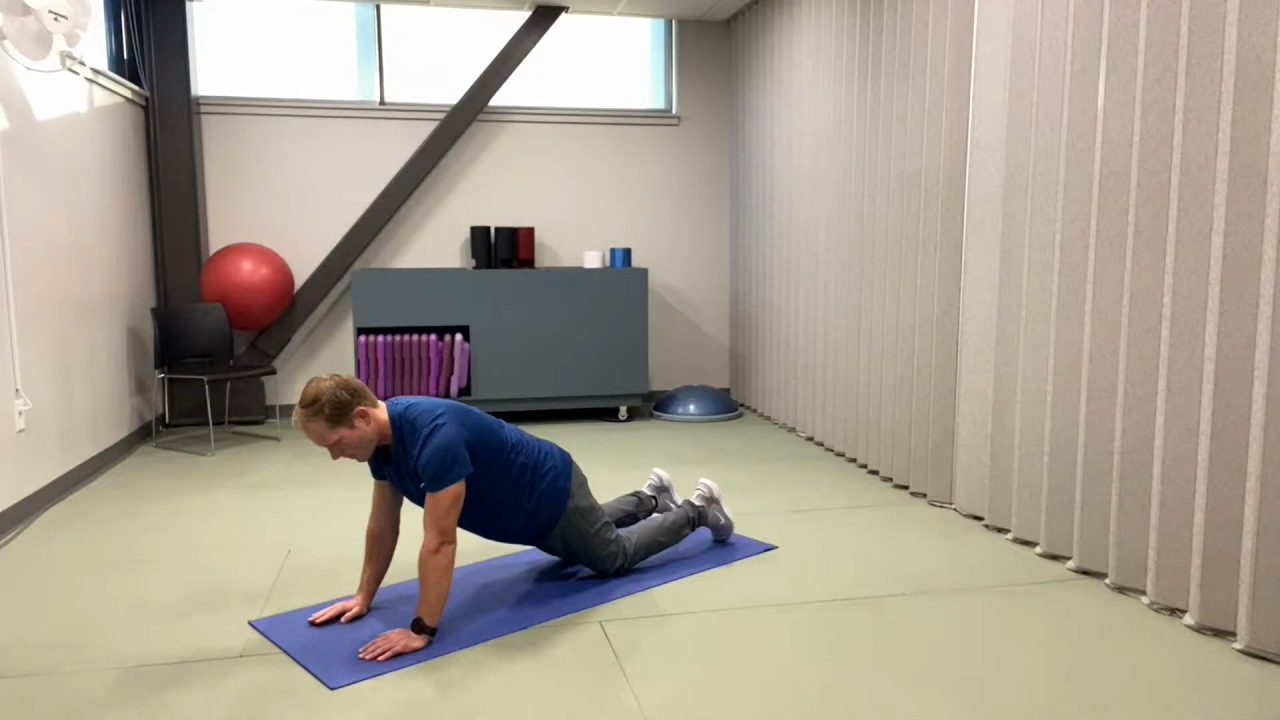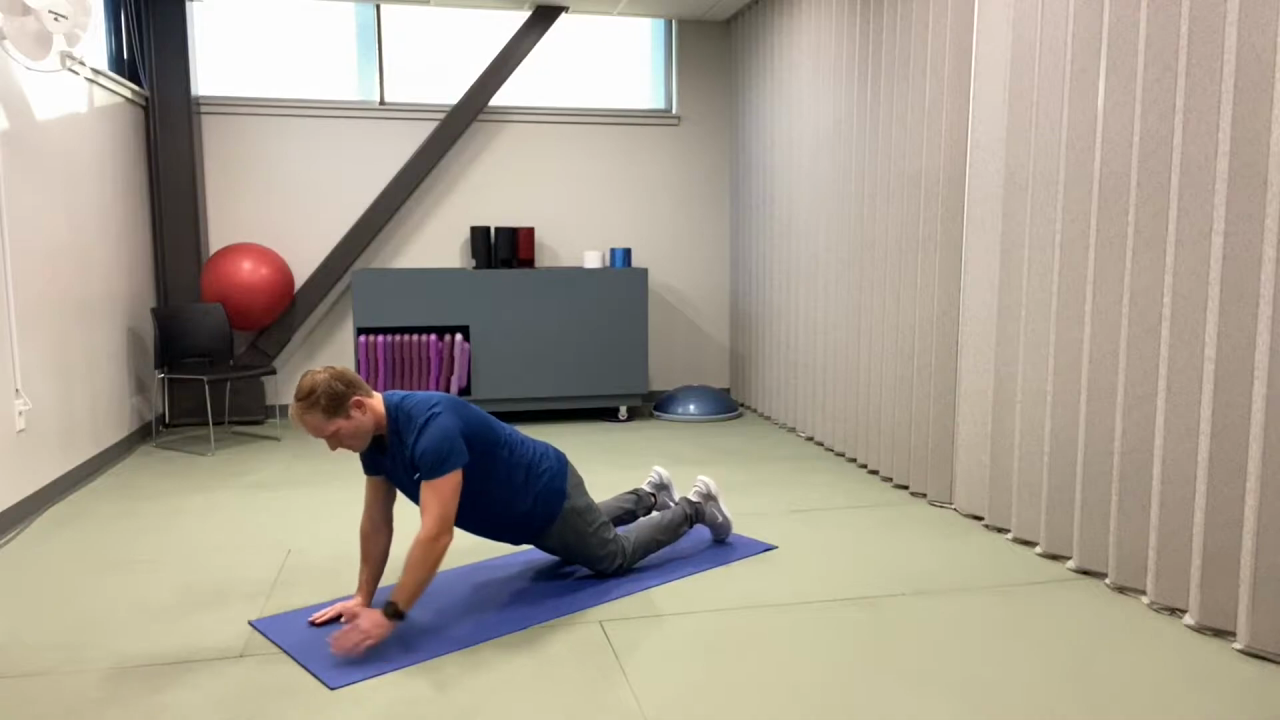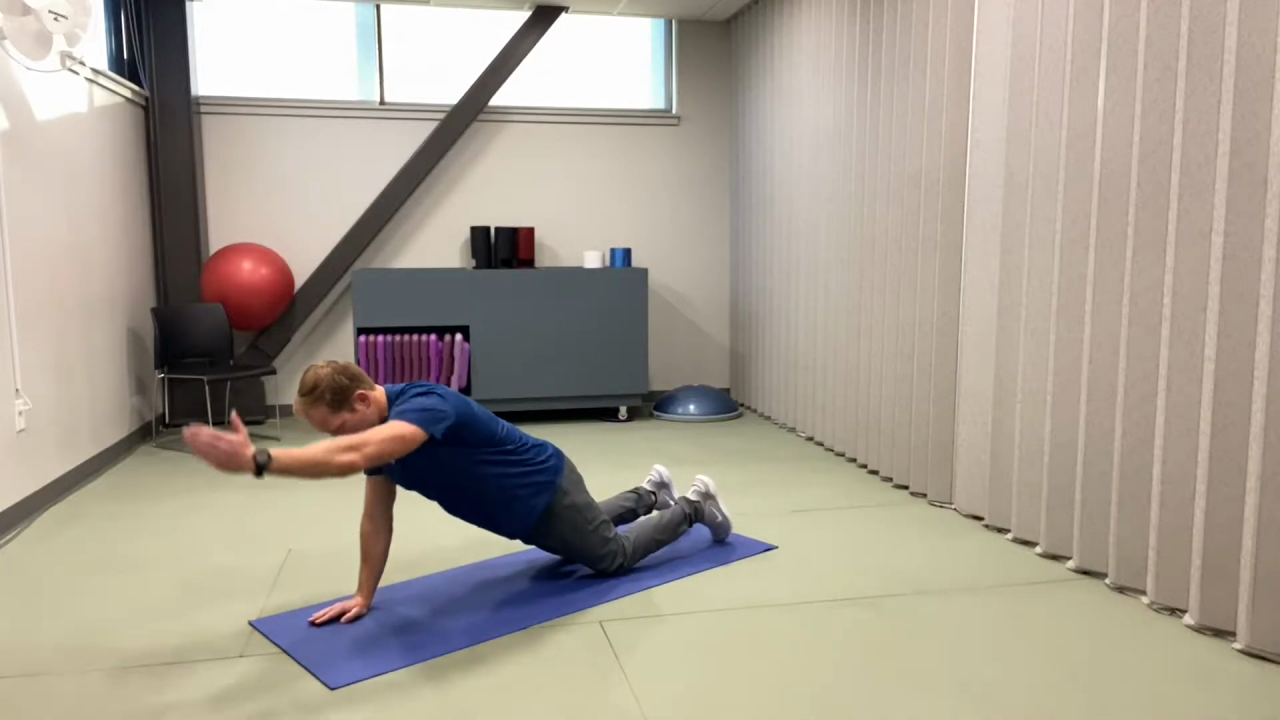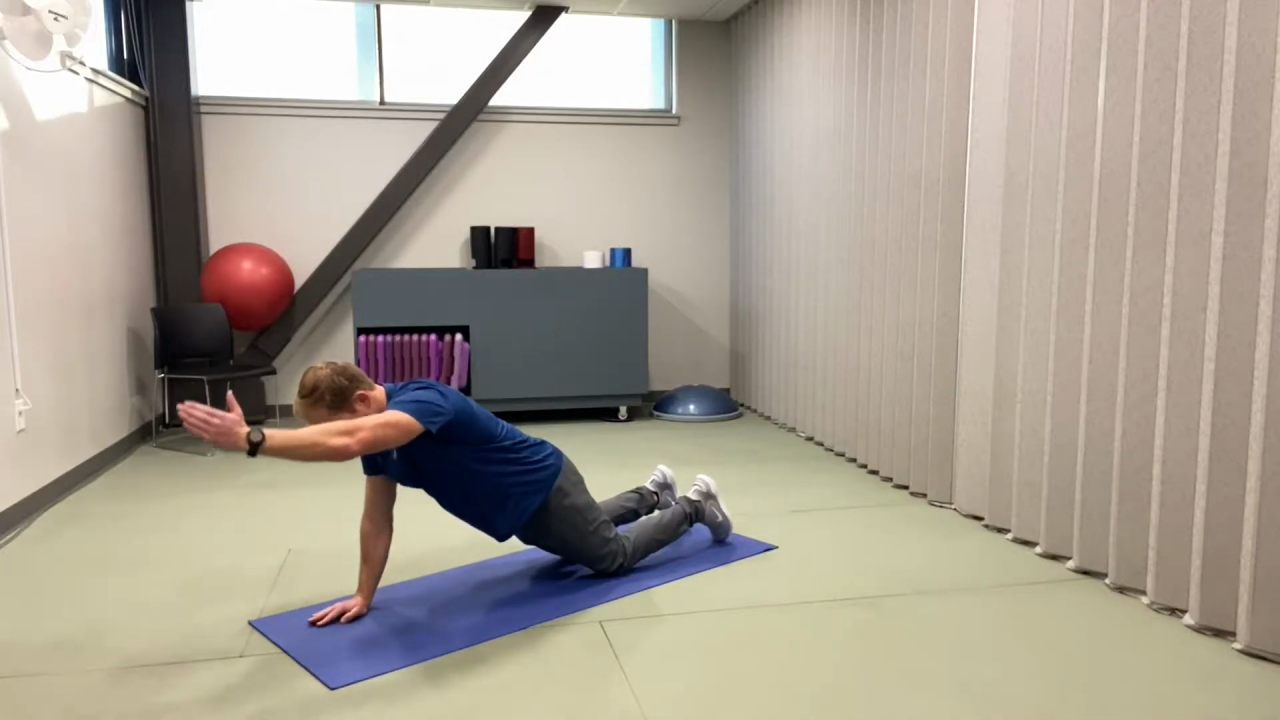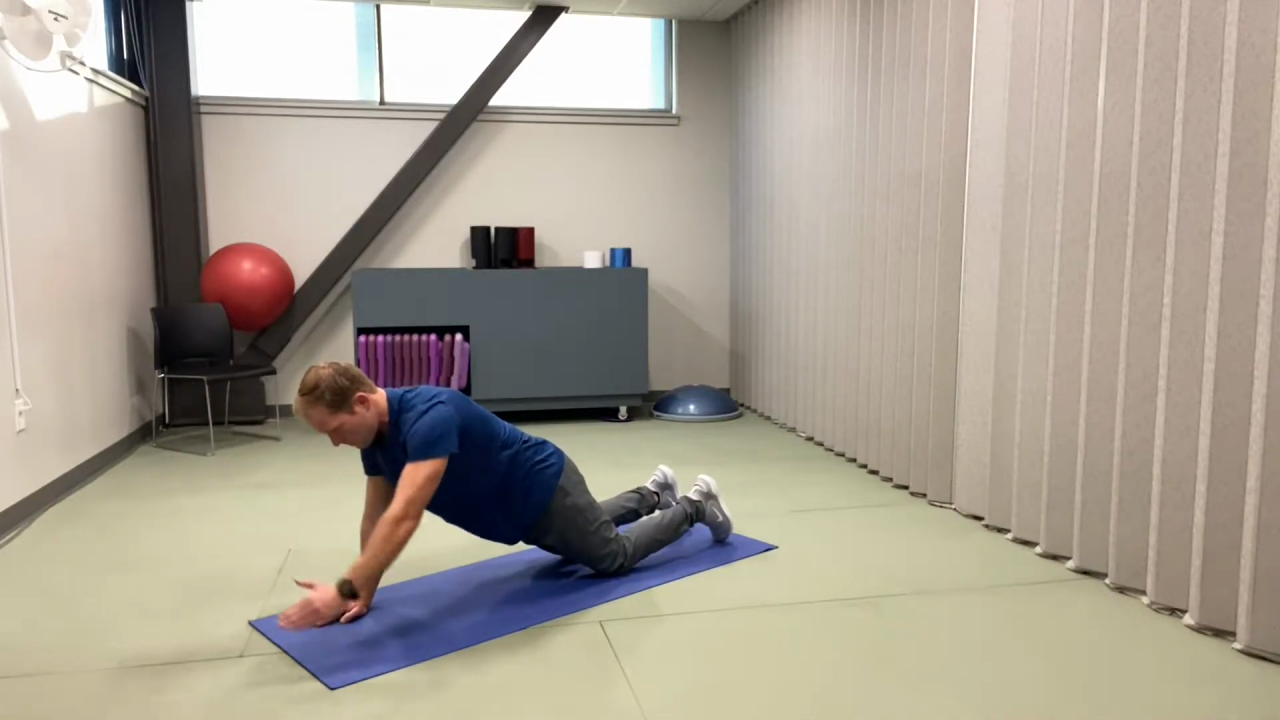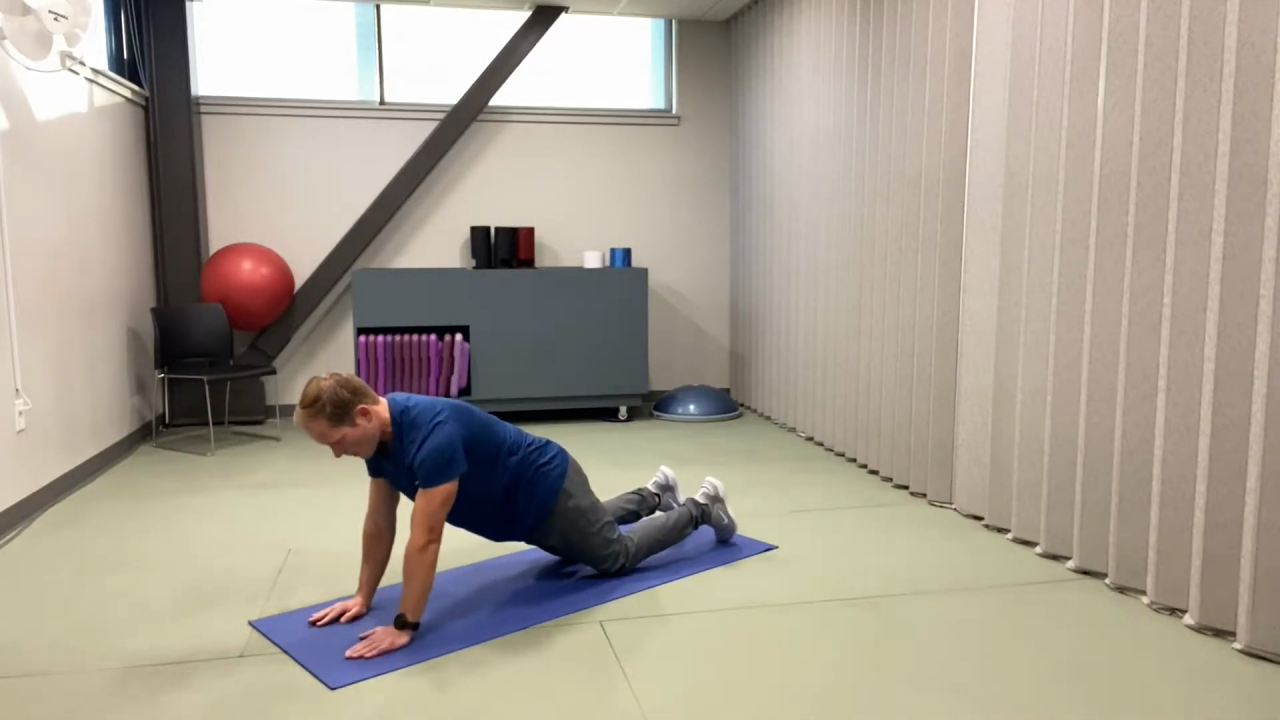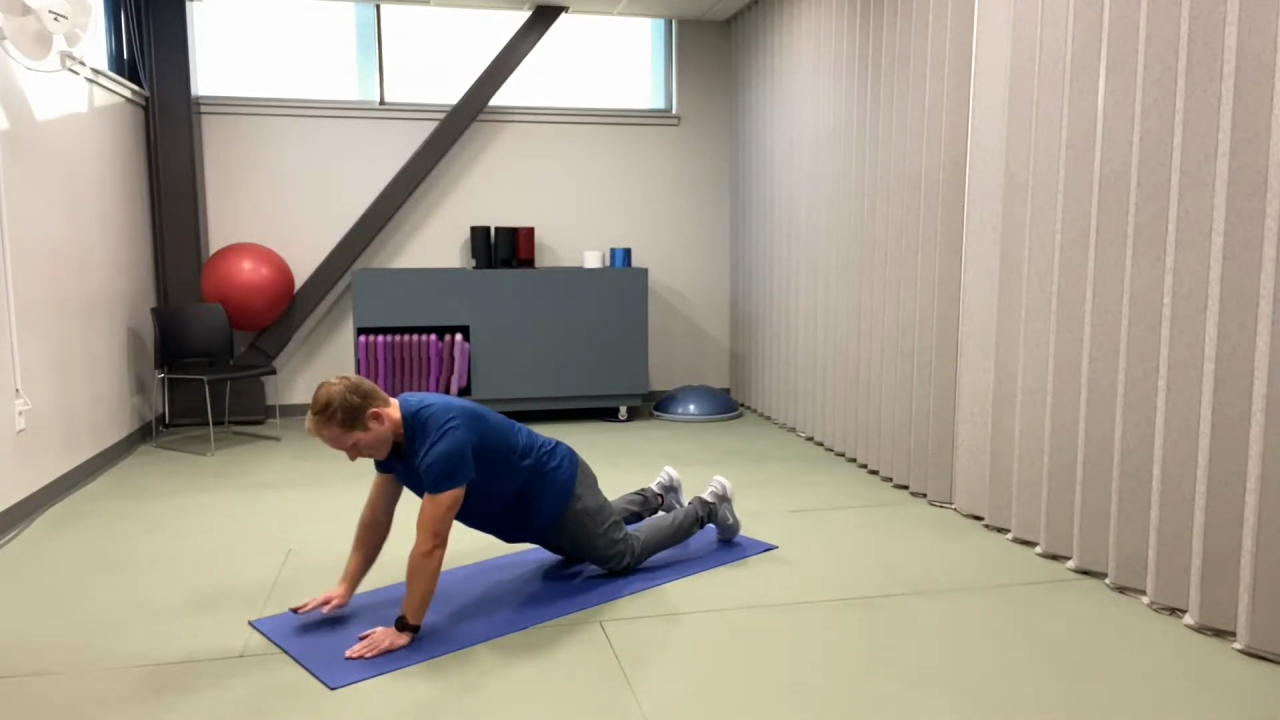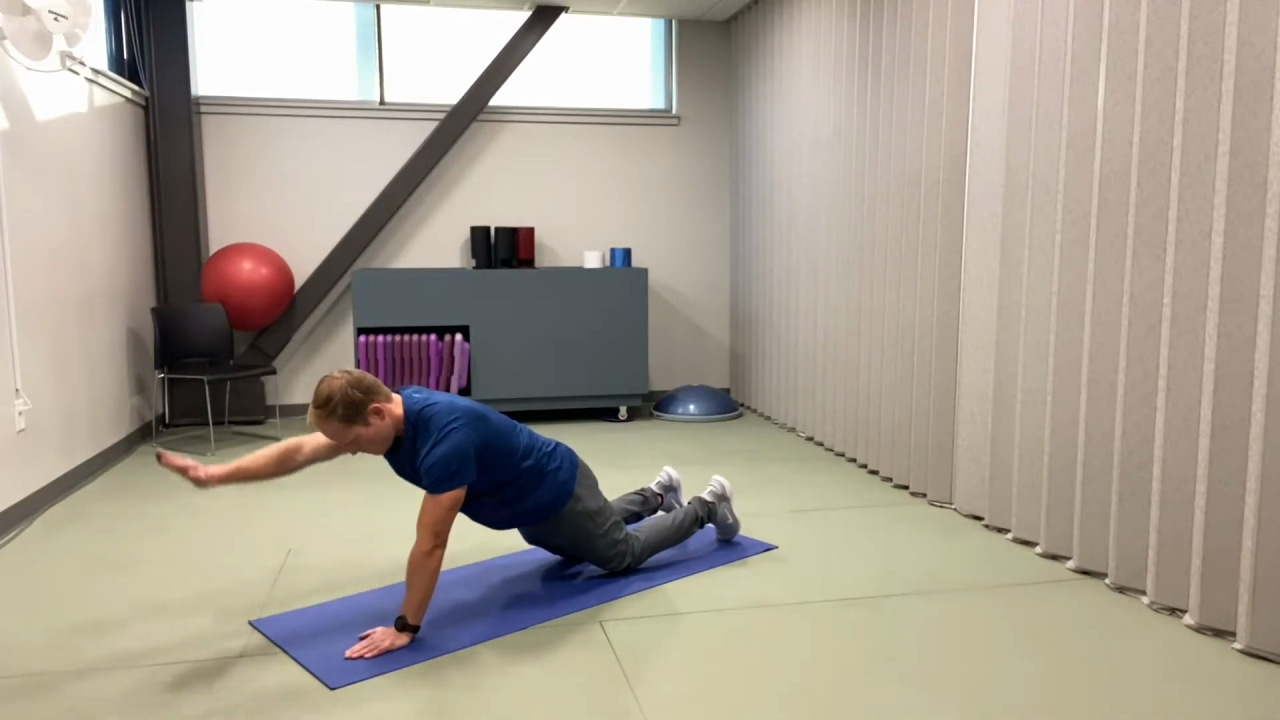
dt=0.4s
person 1, frame 1
left shoulder: (433, 436)
right shoulder: (381, 433)
left elbow: (439, 543)
right elbow: (383, 524)
left wrist: (422, 630)
right wrist: (364, 596)
left hip: (551, 491)
right hip: (522, 506)
left knee: (615, 558)
right knee: (573, 553)
left ankle: (699, 509)
right ankle: (650, 498)
person 1, frame 2
left shoulder: (429, 427)
right shoulder: (375, 431)
left elbow: (435, 536)
right elbow: (375, 519)
left wrist: (389, 614)
right wrist: (367, 599)
left hip: (546, 494)
right hip: (515, 506)
left knee: (613, 558)
right knee: (583, 540)
left ankle: (696, 505)
right ankle: (648, 495)
person 1, frame 3
left shoulder: (423, 405)
right shoulder: (379, 428)
left elbow: (351, 456)
right elbow: (376, 520)
left wrist: (256, 459)
right wrist: (364, 596)
left hip: (546, 489)
right hip: (519, 506)
left knee: (613, 556)
right knee: (576, 547)
left ankle: (693, 505)
right ankle: (649, 494)
person 1, frame 4
left shoulder: (422, 401)
right shoulder: (379, 428)
left elbow: (347, 443)
right elbow: (377, 521)
left wrist: (250, 437)
right wrist: (364, 595)
left hip: (544, 488)
right hip: (516, 505)
left knee: (612, 556)
right knee: (575, 546)
left ankle: (693, 506)
right ankle: (651, 494)
person 1, frame 5
left shoulder: (429, 416)
right shoulder: (373, 429)
left elbow: (403, 517)
right elbow: (376, 516)
left wrist: (344, 590)
right wrist: (356, 591)
left hip: (544, 487)
right hip: (519, 507)
left knee: (616, 557)
right knee: (575, 549)
left ankle: (695, 506)
right ankle: (656, 493)
person 1, frame 6
left shoulder: (432, 433)
right shoulder: (379, 432)
left elbow: (424, 540)
right elbow: (378, 523)
left wrist: (404, 626)
right wrist: (363, 595)
left hip: (548, 488)
right hip: (520, 503)
left knee: (616, 556)
right knee: (574, 550)
left ankle: (702, 507)
right ankle: (655, 494)
person 1, frame 7
left shoulder: (442, 439)
right shoulder: (392, 428)
left elbow: (429, 544)
right elbow: (376, 518)
left wrist: (404, 628)
right wrist: (344, 588)
left hip: (556, 491)
right hip: (530, 505)
left knee: (624, 555)
right knee: (579, 552)
left ankle: (708, 506)
right ankle: (657, 493)
person 1, frame 8
left shoulder: (445, 436)
right shoulder: (384, 411)
left elbow: (430, 544)
right elbow: (298, 451)
left wrist: (405, 628)
right wrist: (214, 473)
left hip: (557, 490)
right hip: (531, 499)
left knee: (621, 555)
right knee: (573, 552)
left ankle: (707, 506)
right ankle: (656, 493)
